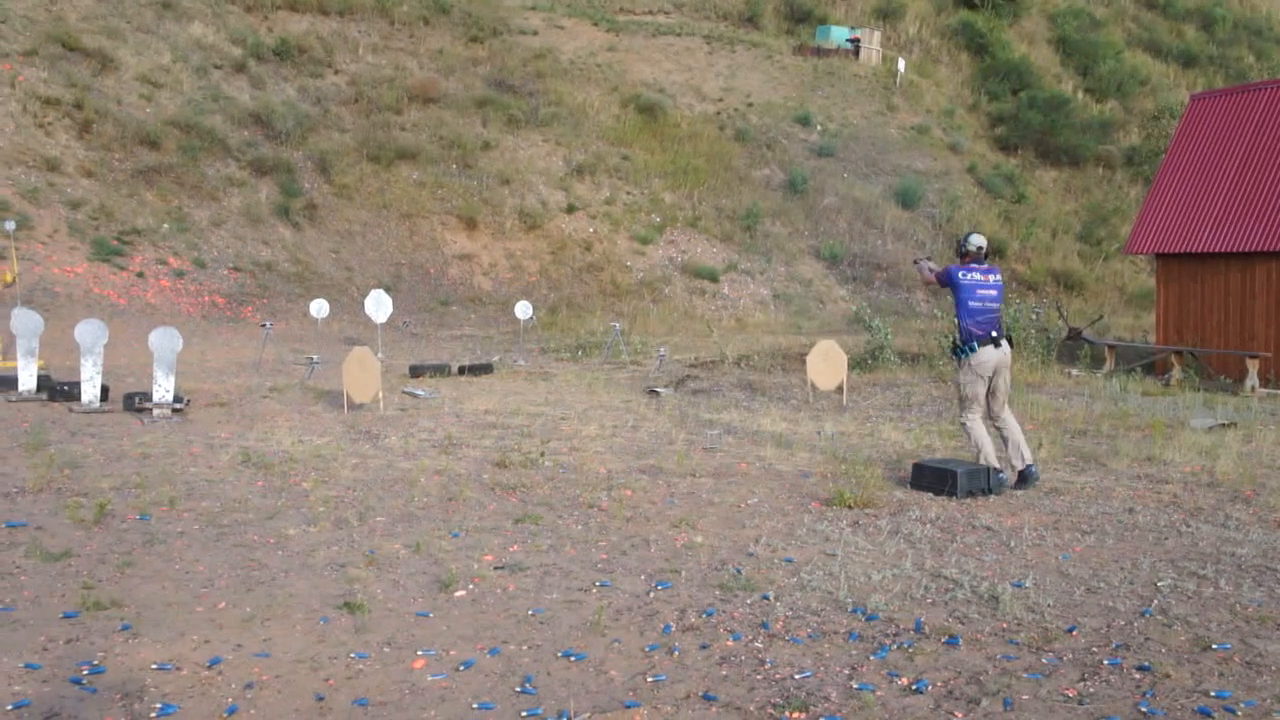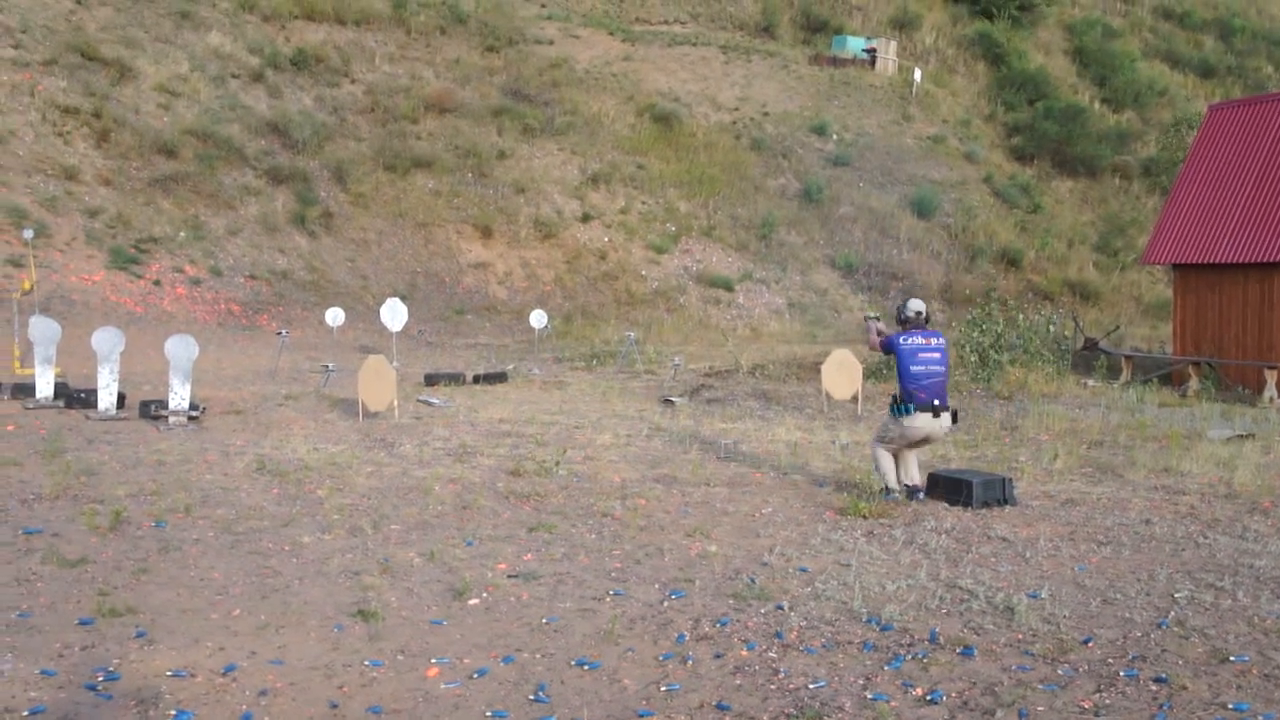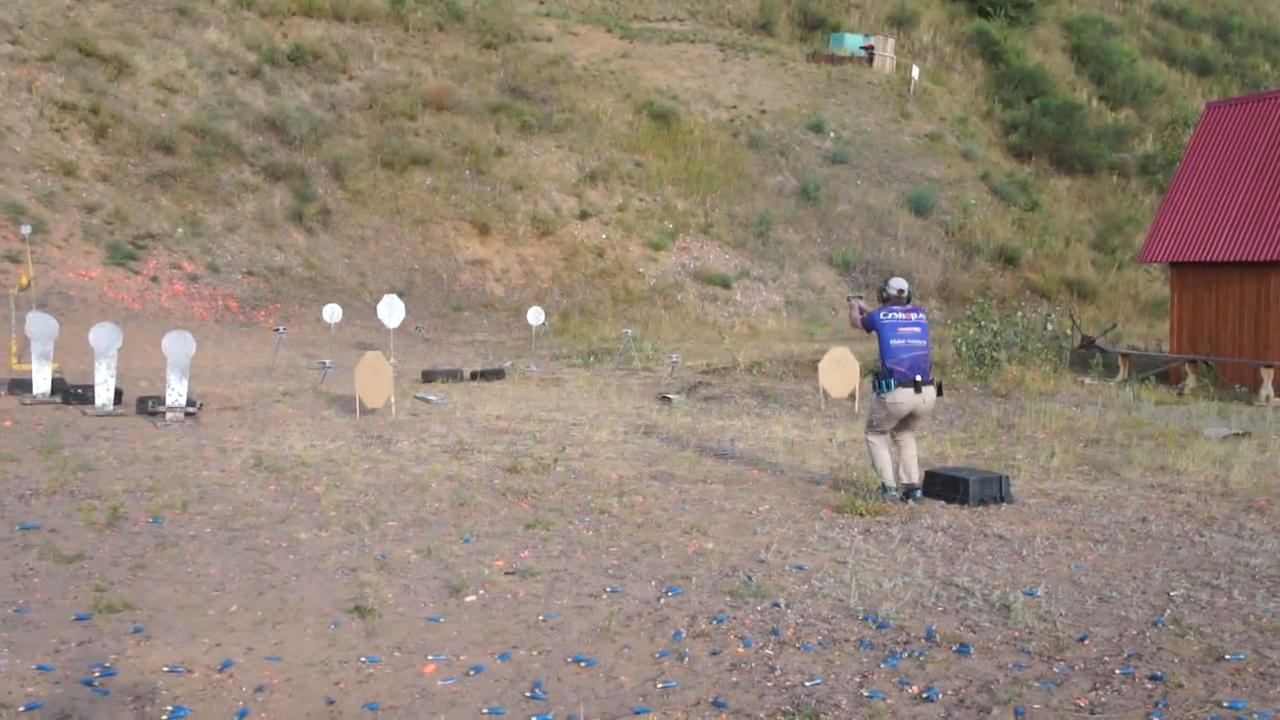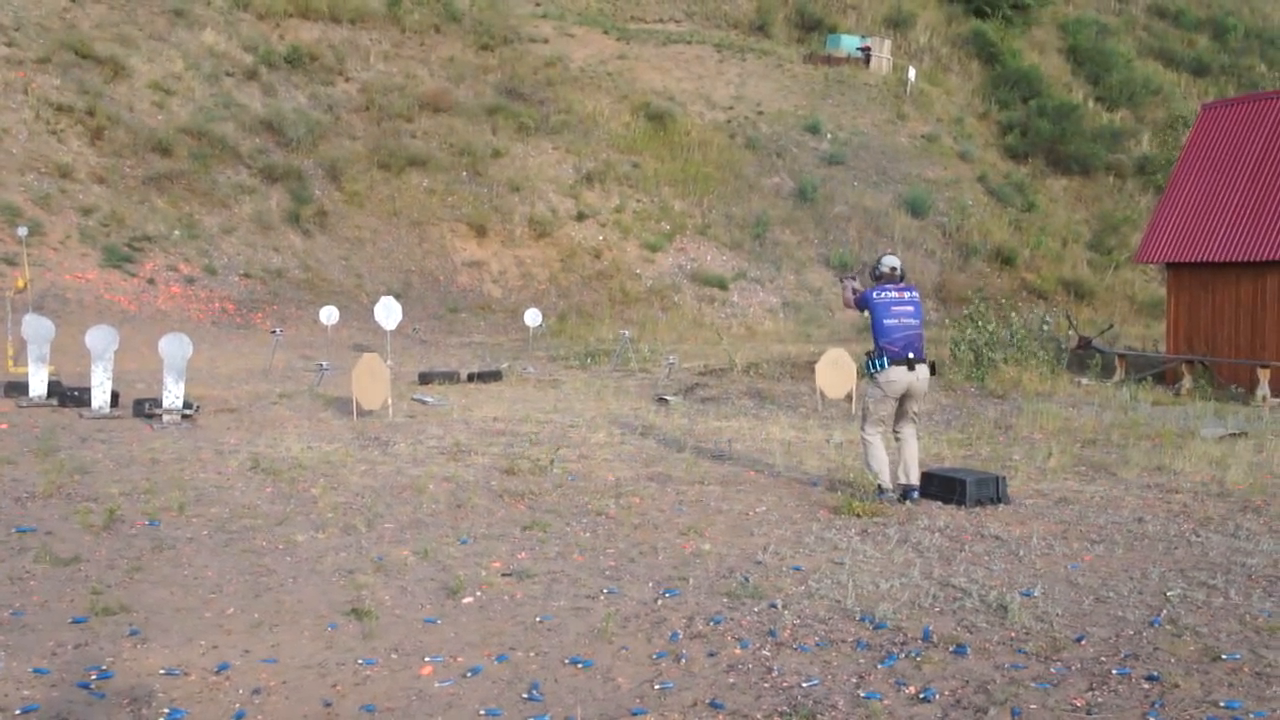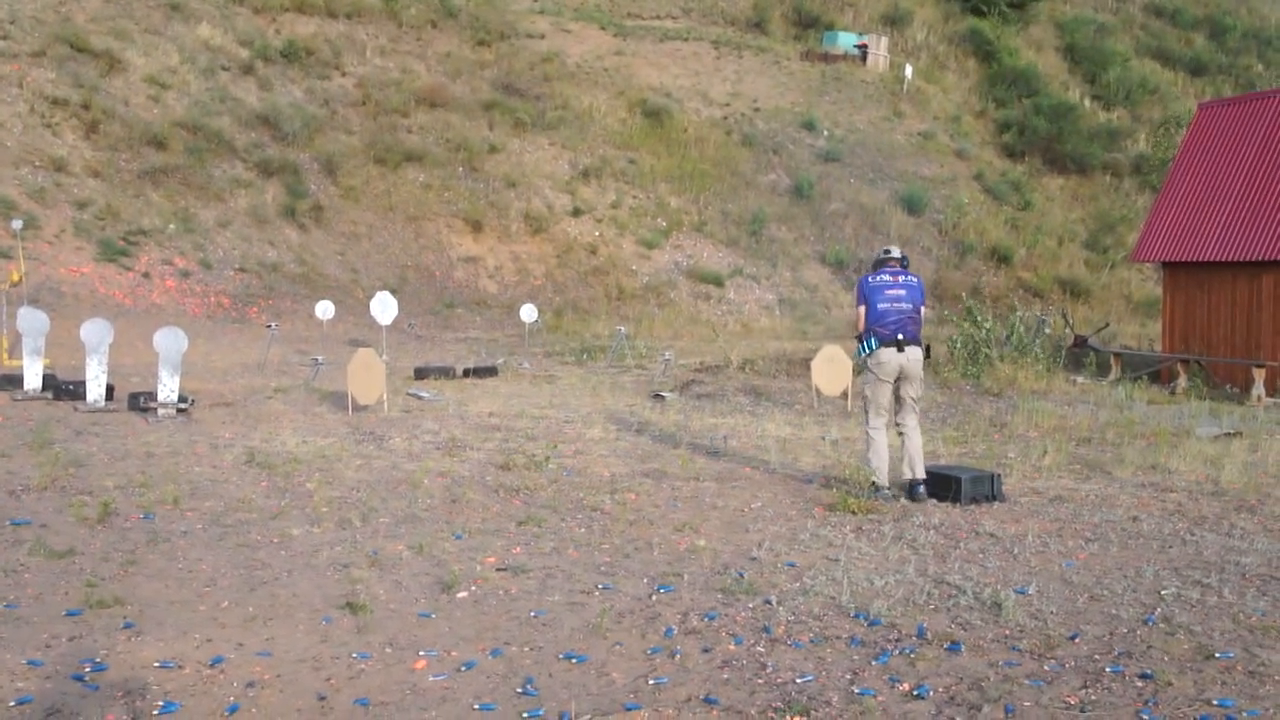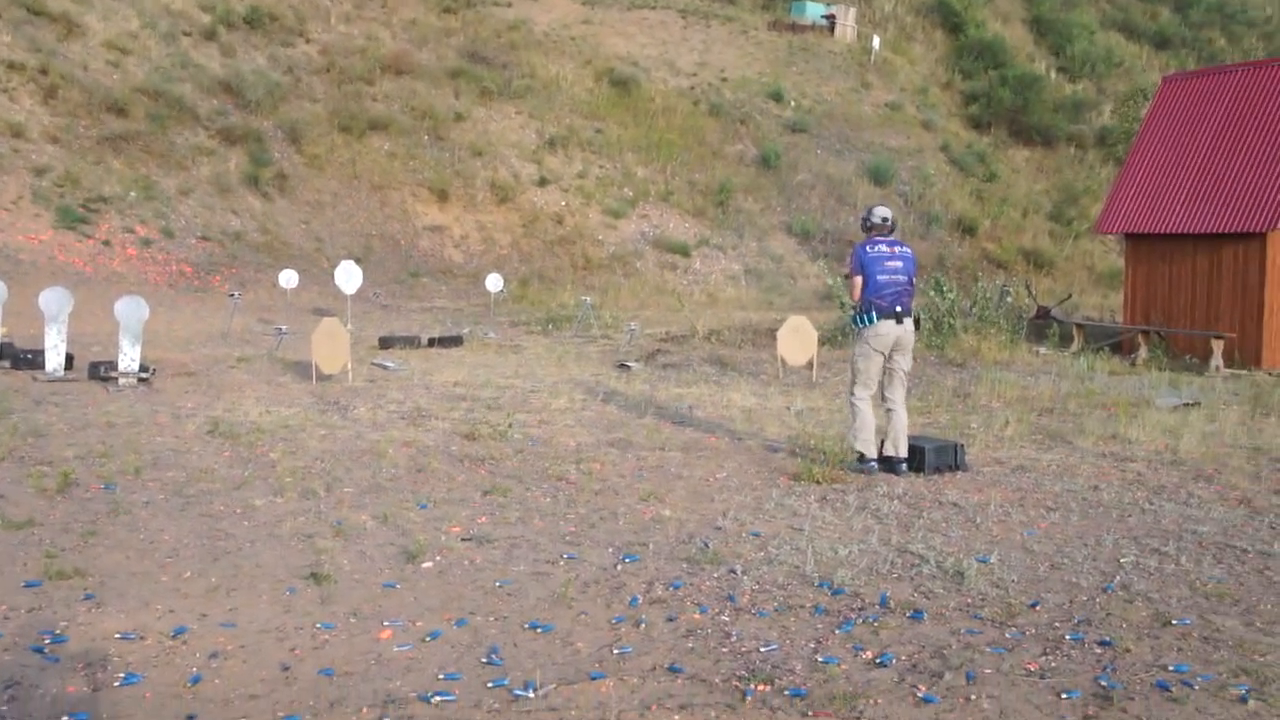
dt=0.7s
person 1, frame 1
left shoulder: (956, 272)
right shoulder: (996, 274)
left elbow: (929, 279)
left wrist: (922, 266)
right wrist: (934, 266)
left hip: (975, 355)
right hip: (1001, 350)
left knee: (971, 417)
right knee: (1001, 413)
right ankle: (1025, 466)
person 1, frame 2
left shoulder: (899, 340)
right shoulder: (939, 339)
left elbow: (874, 345)
left wrist: (871, 327)
right wrist: (883, 330)
left hip: (914, 417)
right hip: (941, 420)
left knee: (881, 444)
right knee: (905, 444)
left ankle: (892, 488)
right ankle: (914, 486)
person 1, frame 3
left shoulder: (879, 316)
right shoulder: (920, 315)
left elbow: (856, 323)
left wrist: (854, 307)
left hip: (897, 394)
right hip: (927, 394)
left knee: (875, 434)
right knee: (904, 432)
left ankle: (889, 487)
right ankle: (912, 485)
person 1, frame 4
left shoulder: (872, 295)
right shoulder: (914, 294)
left elbow: (849, 303)
left wrist: (847, 287)
left hip: (889, 372)
right hip: (920, 371)
left knee: (872, 432)
right knee: (907, 430)
left ankle: (886, 488)
right ankle: (910, 486)
person 1, frame 5
left shoulder: (866, 281)
right shoulder: (916, 281)
left elbow: (861, 326)
right elbow: (920, 321)
left hip: (881, 355)
right hip: (913, 354)
left knee: (876, 424)
right knee: (909, 422)
left ankle: (881, 486)
right ankle: (916, 481)
person 1, frame 6
left shoulder: (861, 250)
right shoulder: (907, 252)
left elbow: (855, 295)
right elbow: (911, 290)
left hip: (875, 326)
right hip: (905, 325)
left knee: (862, 394)
right knee: (896, 396)
left ankle: (868, 456)
right ankle: (897, 457)
